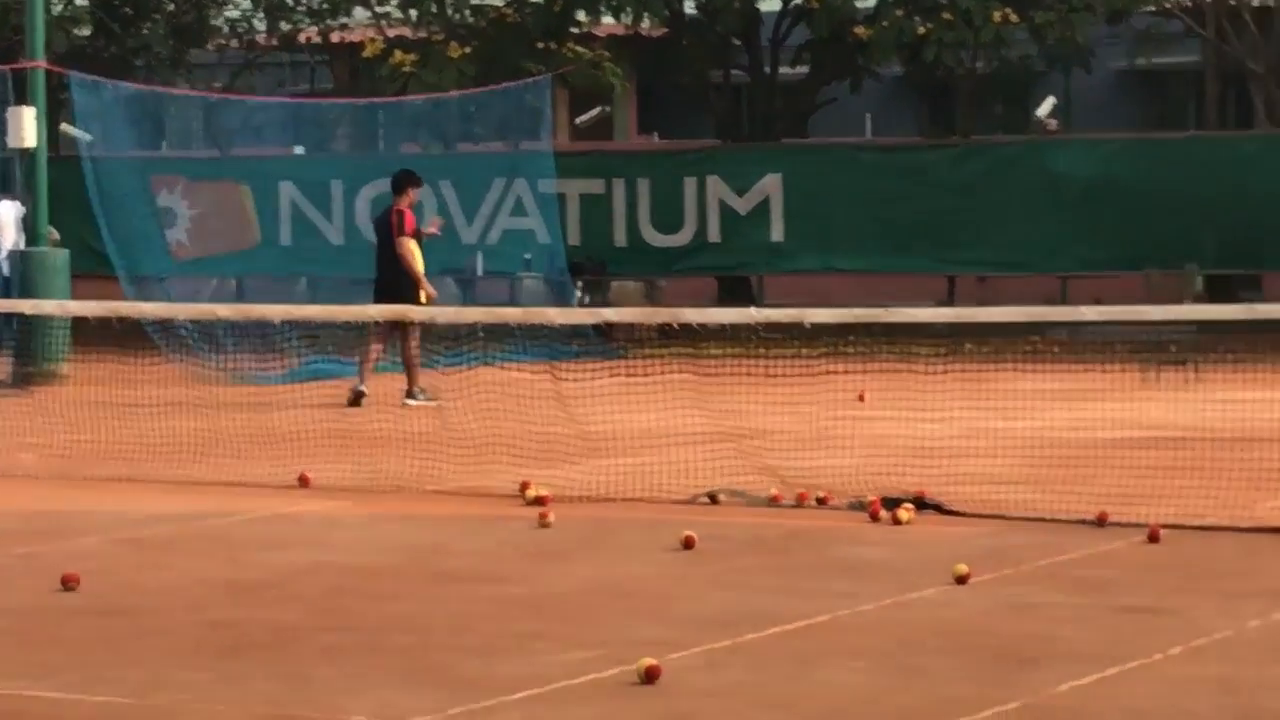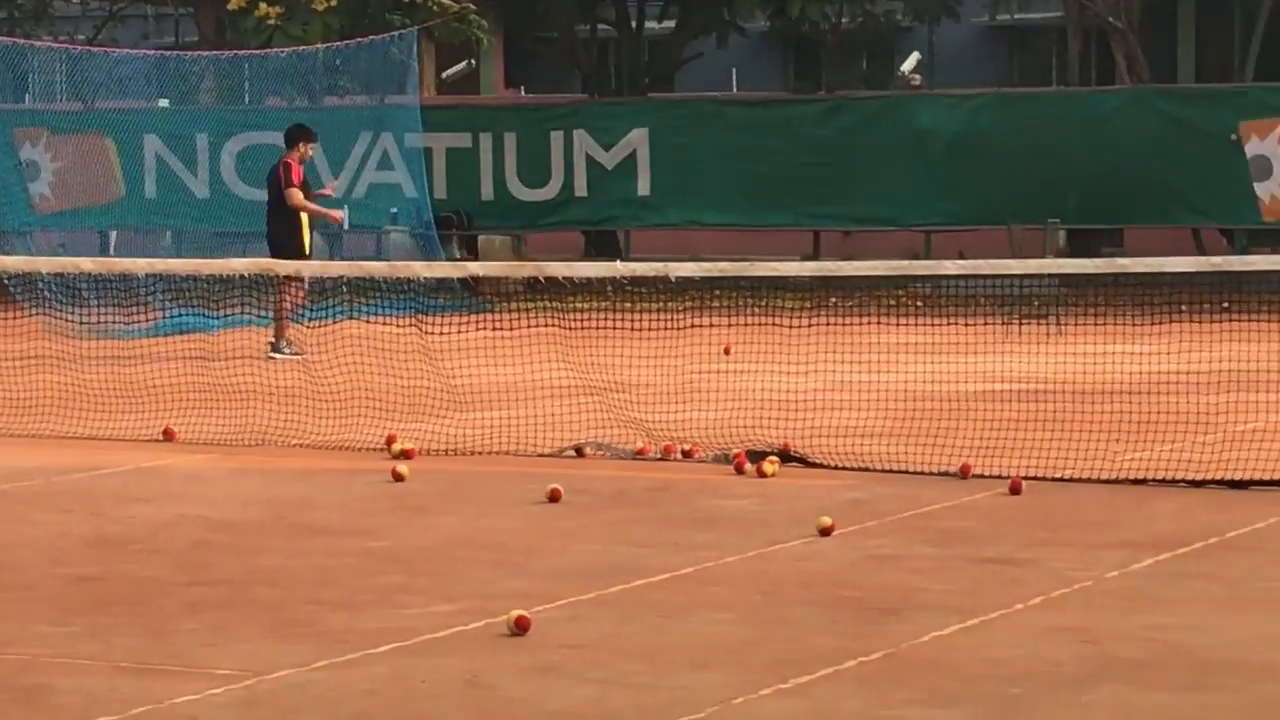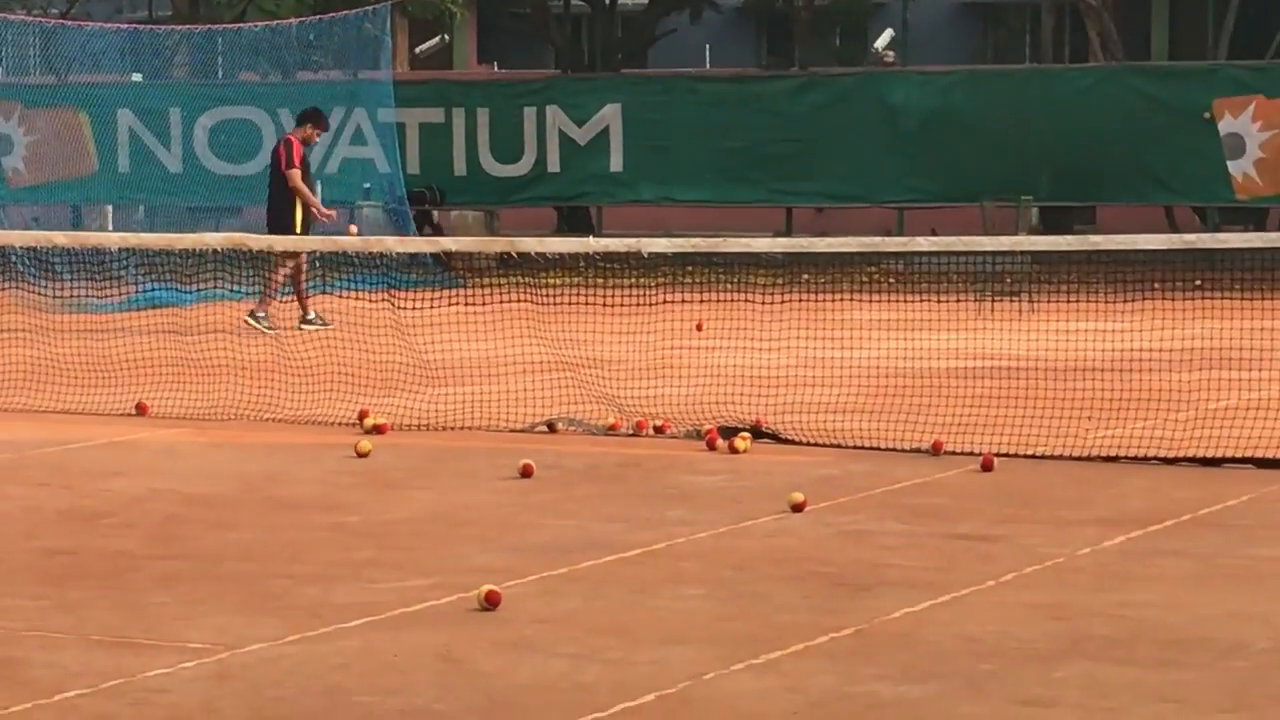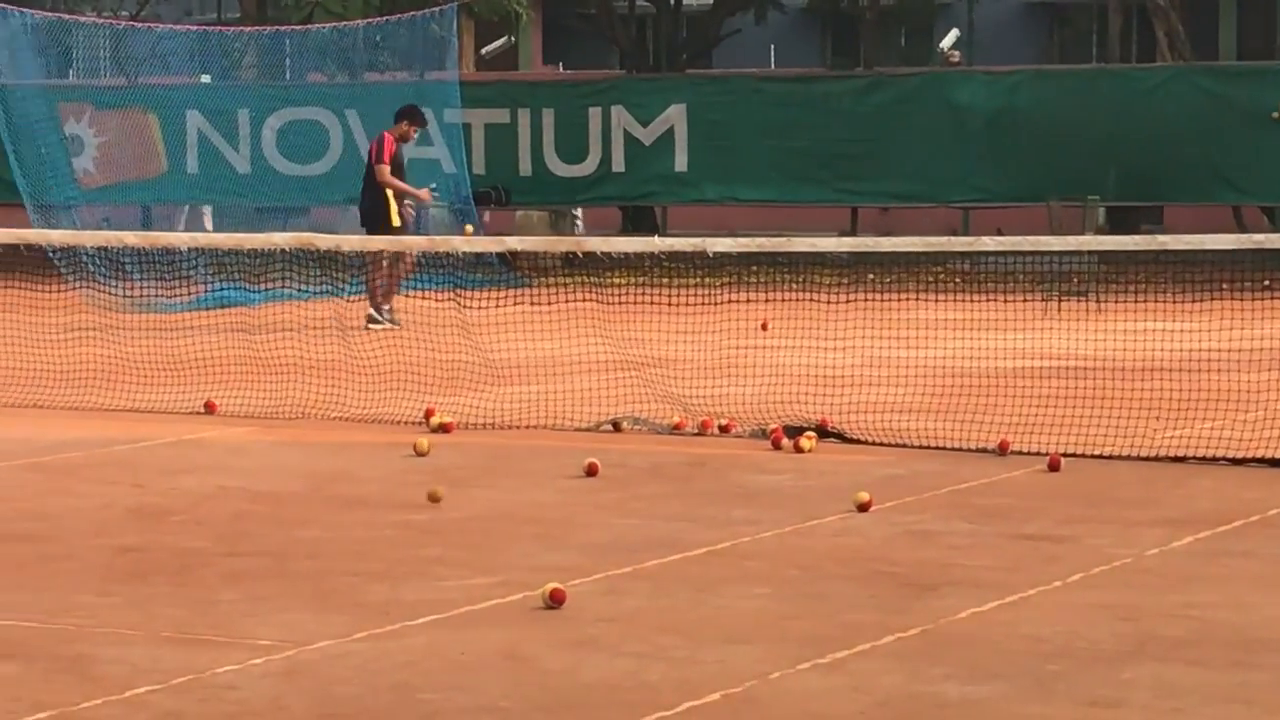
dt=0.3s
person 1, frame 1
left shoulder: (382, 217)
right shoulder: (404, 214)
right elbow: (403, 252)
left wrist: (423, 232)
right wrist: (424, 283)
left hip: (385, 285)
right hip: (405, 286)
left knee: (378, 335)
right knee: (410, 335)
left ankle: (361, 383)
right ankle: (413, 391)
person 1, frame 2
left shoulder: (278, 168)
right shoulder: (291, 166)
right elbow: (294, 201)
left wrist: (318, 193)
right wrist: (328, 213)
left hip: (280, 236)
right hip: (291, 238)
left knee: (295, 285)
right knee: (290, 287)
left ankle: (281, 337)
right ankle: (281, 344)
person 1, frame 3
left shoulder: (292, 146)
right shoulder: (291, 144)
right elbow: (295, 183)
left wrist: (312, 208)
right wrist: (320, 208)
left hip: (291, 216)
right hip: (288, 217)
left knee: (297, 264)
right knee: (285, 264)
left ankle: (307, 315)
right ankle: (258, 312)
person 1, frame 4
left shoulder: (391, 143)
right shoulder: (385, 141)
right elbow: (383, 178)
left wrist: (402, 202)
right wrist: (415, 193)
left hip: (379, 212)
right hip: (383, 213)
left knee: (379, 262)
right knee: (404, 257)
left ankle: (376, 313)
right ankle: (383, 305)
